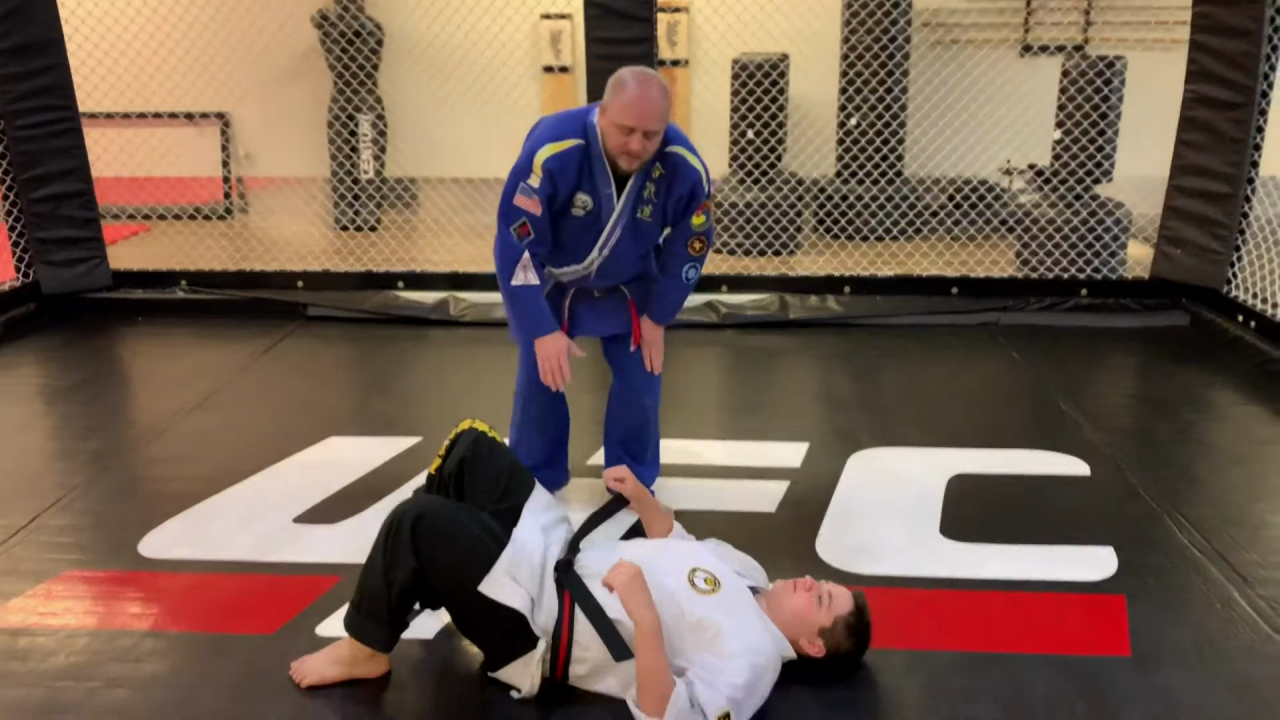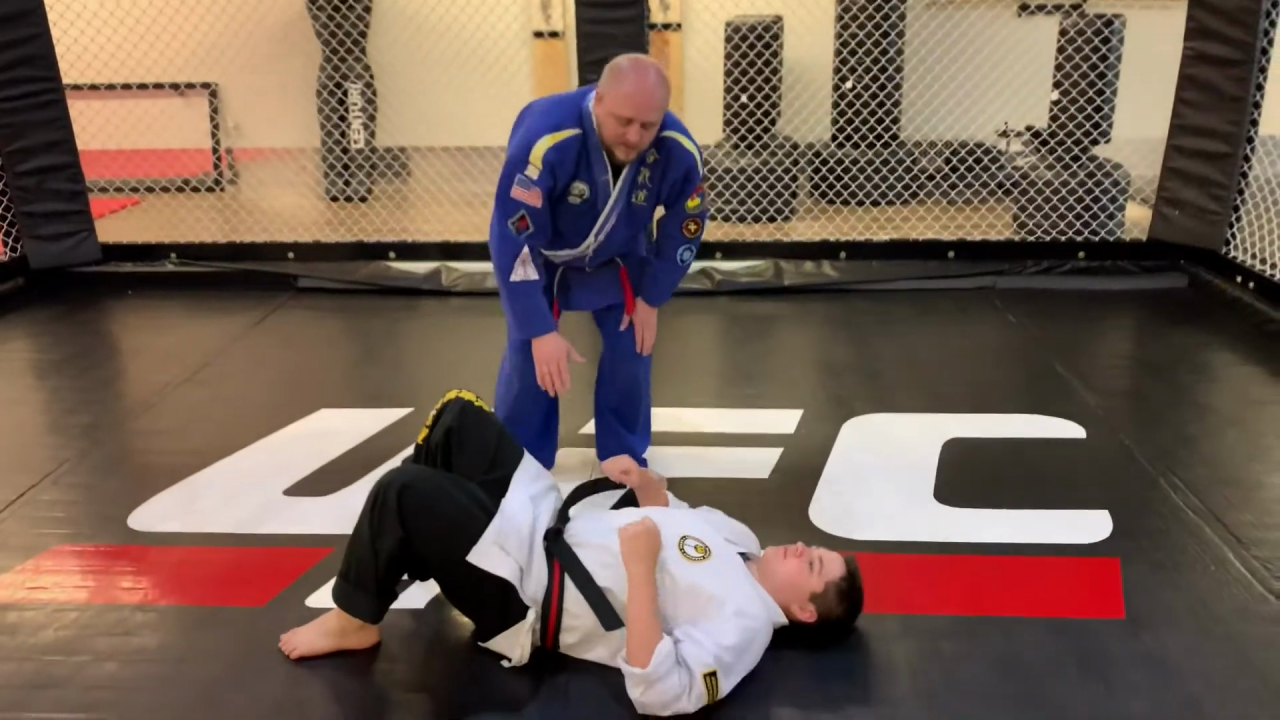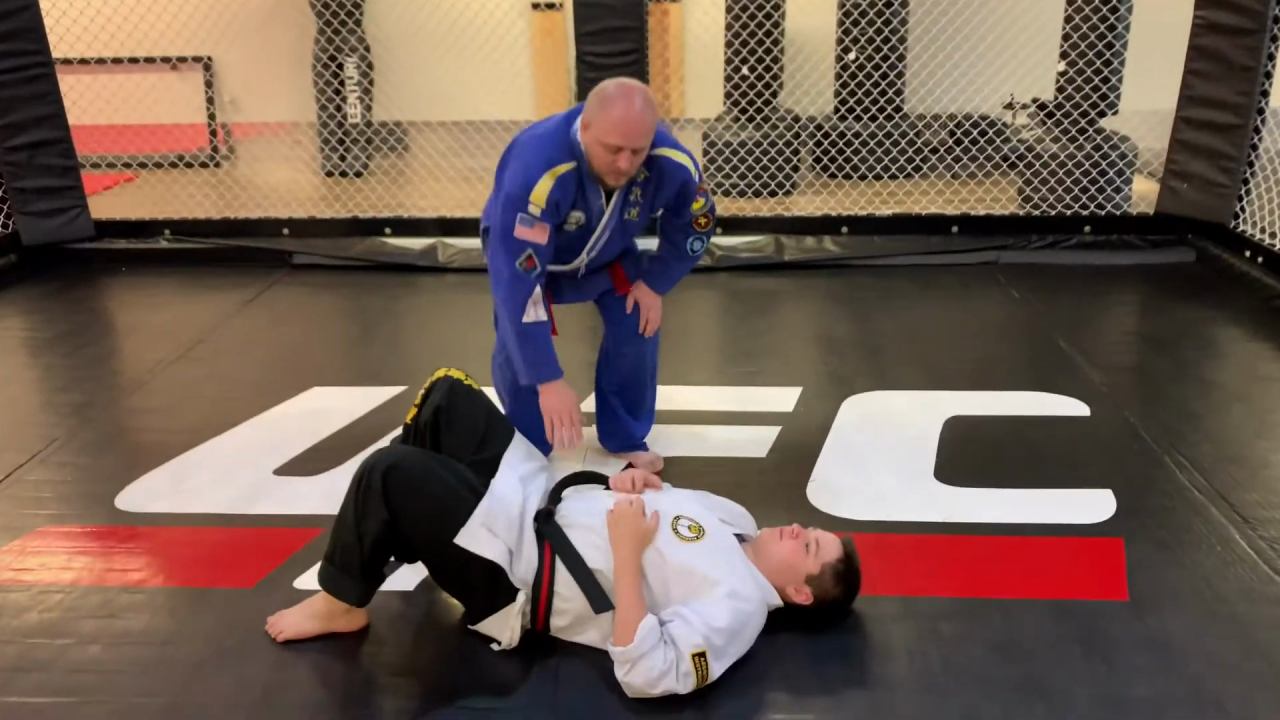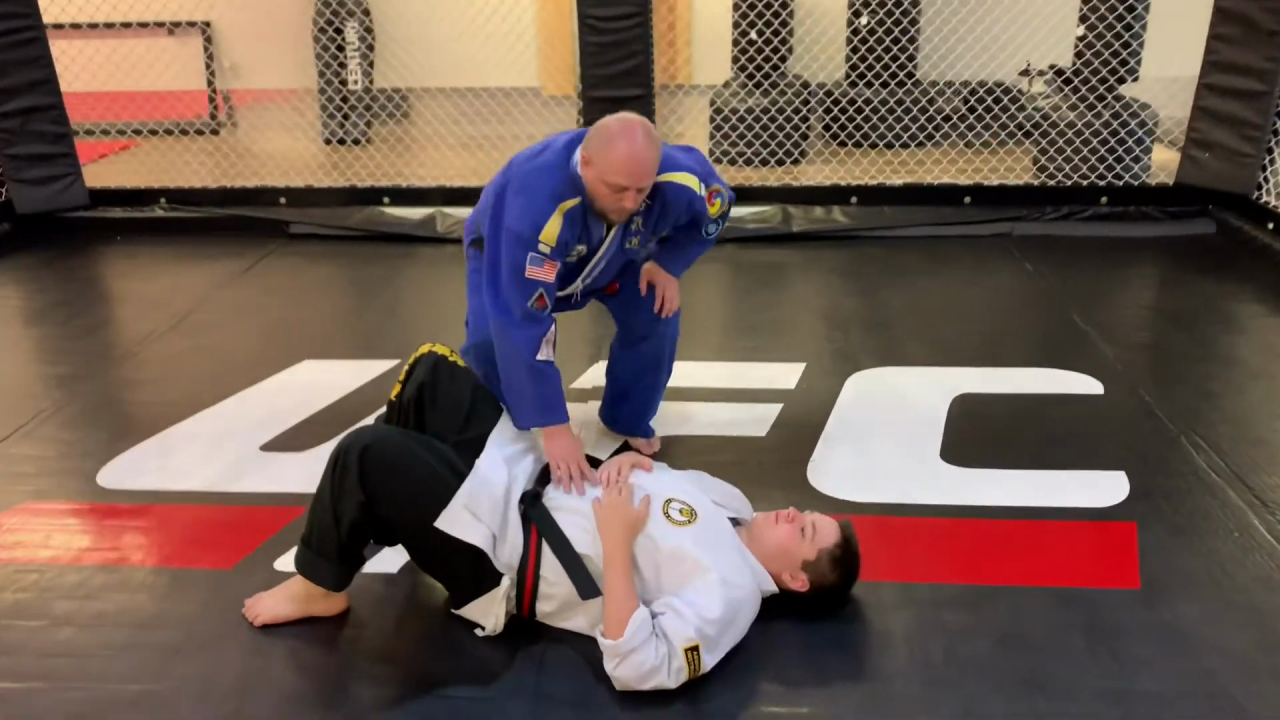
dt=0.3s
person 1, frame 1
left shoulder: (752, 659)
right shoulder: (747, 574)
right elbow: (678, 549)
left wrist: (641, 612)
right wrist: (642, 499)
left hip: (534, 627)
right hip: (562, 556)
left knee: (416, 524)
right knee: (472, 445)
left ankle: (364, 651)
right ankle: (410, 579)
person 1, frame 2
left shoulder: (744, 622)
right shoulder: (741, 541)
right elbow: (675, 518)
left wrist: (641, 570)
right wrist: (642, 479)
left hip: (523, 596)
right hip: (551, 521)
left knee: (402, 492)
right knee: (459, 416)
left ankle: (354, 621)
right ankle: (400, 551)
person 1, frame 3
left shoulder: (737, 606)
right shoulder: (737, 523)
left elbow: (644, 672)
left wrist: (626, 550)
right wrist: (642, 480)
left hip: (513, 574)
right hip: (542, 501)
left knee: (388, 473)
right knee: (448, 394)
left ankle: (341, 604)
right ankle: (392, 533)
person 1, frame 4
left shoulder: (730, 594)
right shoulder: (731, 505)
left elbow: (635, 666)
left wrist: (615, 540)
right wrist: (631, 462)
left hip: (497, 557)
right hip: (529, 481)
left knee: (365, 454)
right knee: (434, 369)
left ankle: (319, 587)
right ankle: (377, 510)
person 2, frame 1
left shoulder: (685, 168)
right shoulder: (553, 149)
left elbow: (688, 249)
right elbow: (516, 245)
left wrist: (657, 316)
right wrist: (541, 331)
left hip: (629, 287)
right hip: (549, 282)
left knee: (640, 381)
right knee: (537, 382)
right ankle: (535, 486)
person 2, frame 2
left shoulder: (679, 152)
right shoulder: (546, 137)
left elbow: (683, 231)
right elbow: (512, 237)
left wrist: (651, 298)
right wrist: (540, 329)
left hip: (616, 259)
right hip: (541, 257)
left knee: (632, 349)
right knee: (528, 360)
left ankle: (624, 456)
person 2, frame 3
left shoulder: (671, 162)
right shoulder: (536, 167)
left elbow: (694, 224)
right elbow: (518, 277)
left wrist: (655, 282)
right wrist: (548, 381)
left hip: (608, 249)
right hip: (522, 242)
left knee: (637, 325)
right knee: (519, 346)
left ankle: (625, 437)
person 2, frame 4
left shoulder: (675, 179)
right shoulder: (536, 200)
left elbow: (717, 201)
right elbow: (525, 322)
left wrist: (669, 265)
right wrist: (554, 427)
right hip: (505, 255)
left knee: (655, 316)
right knee: (491, 341)
left ankle: (628, 420)
